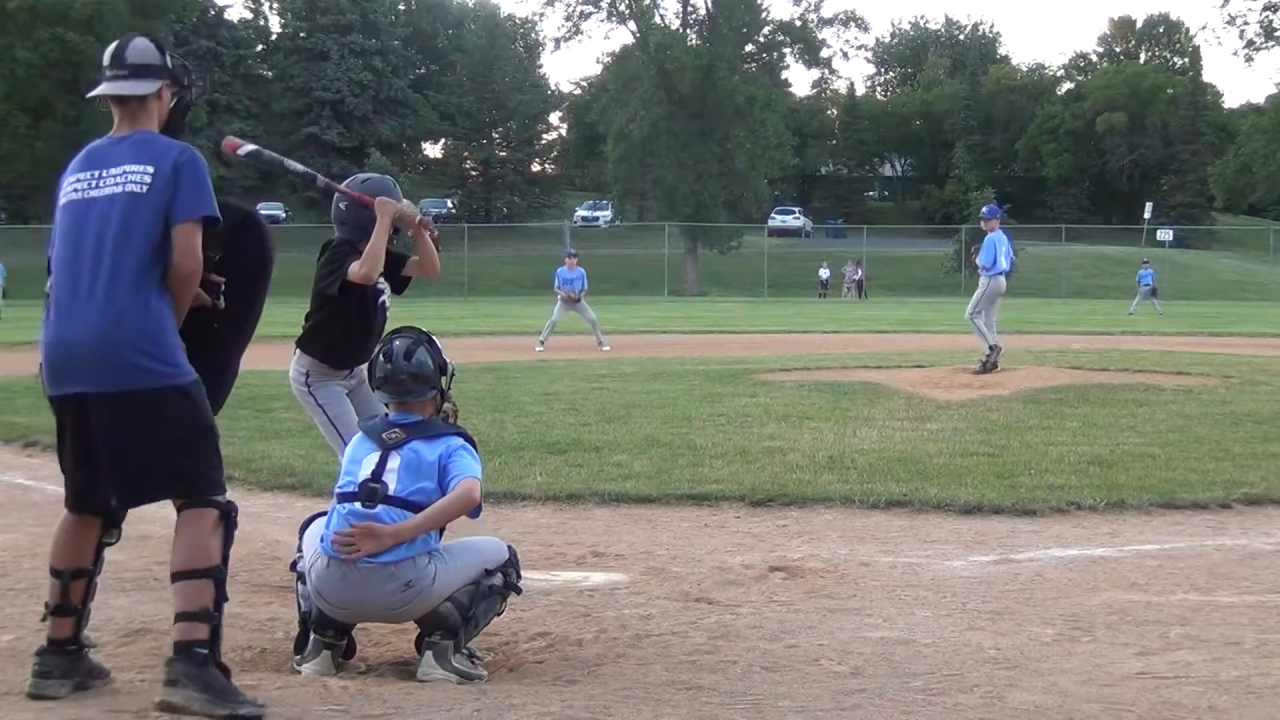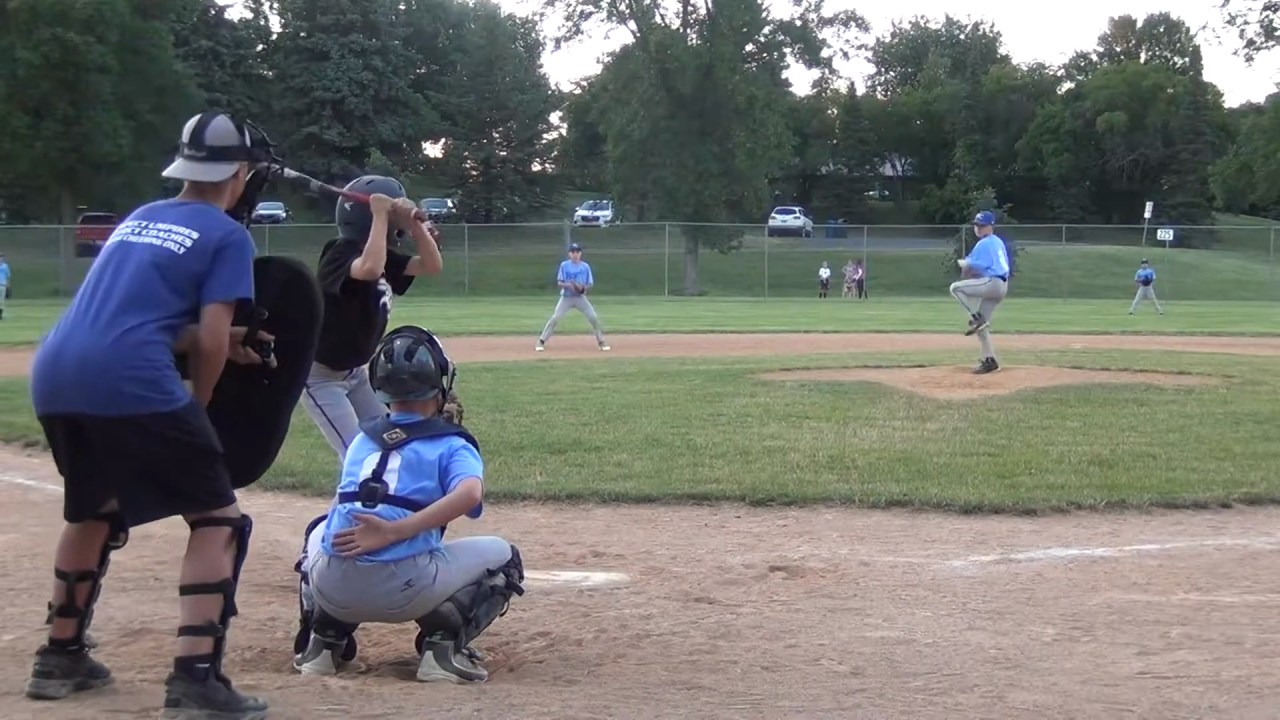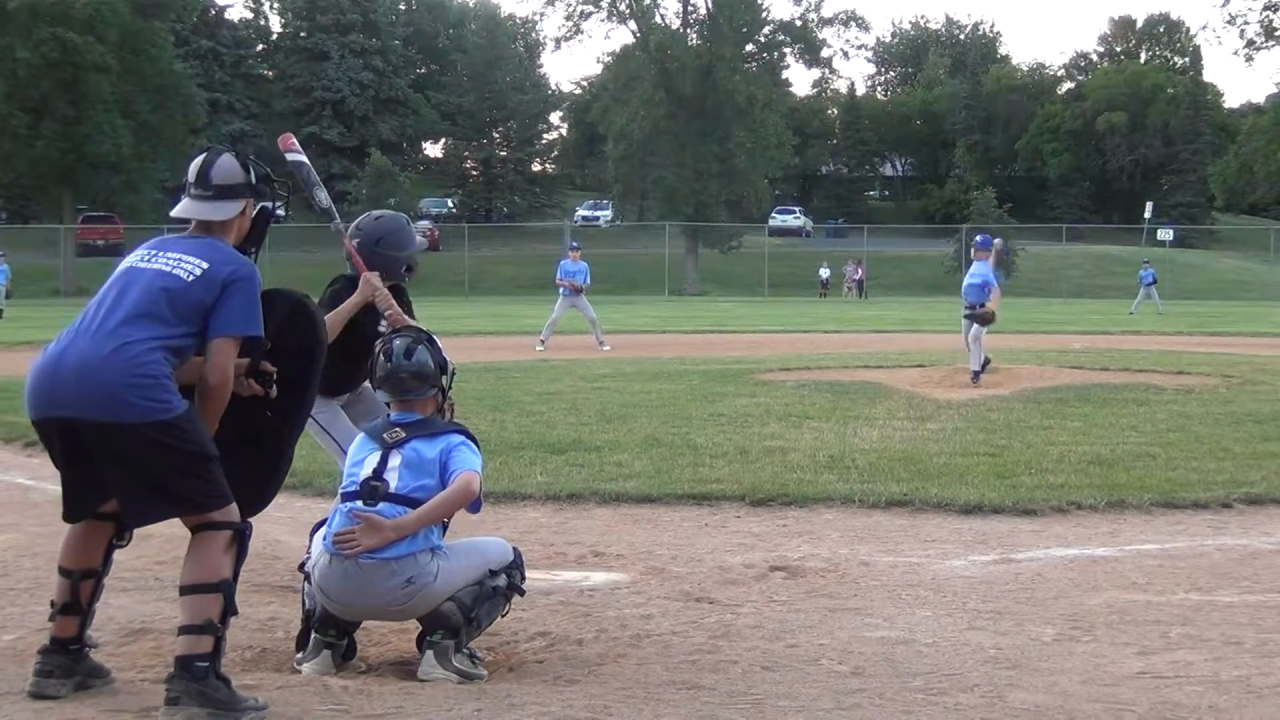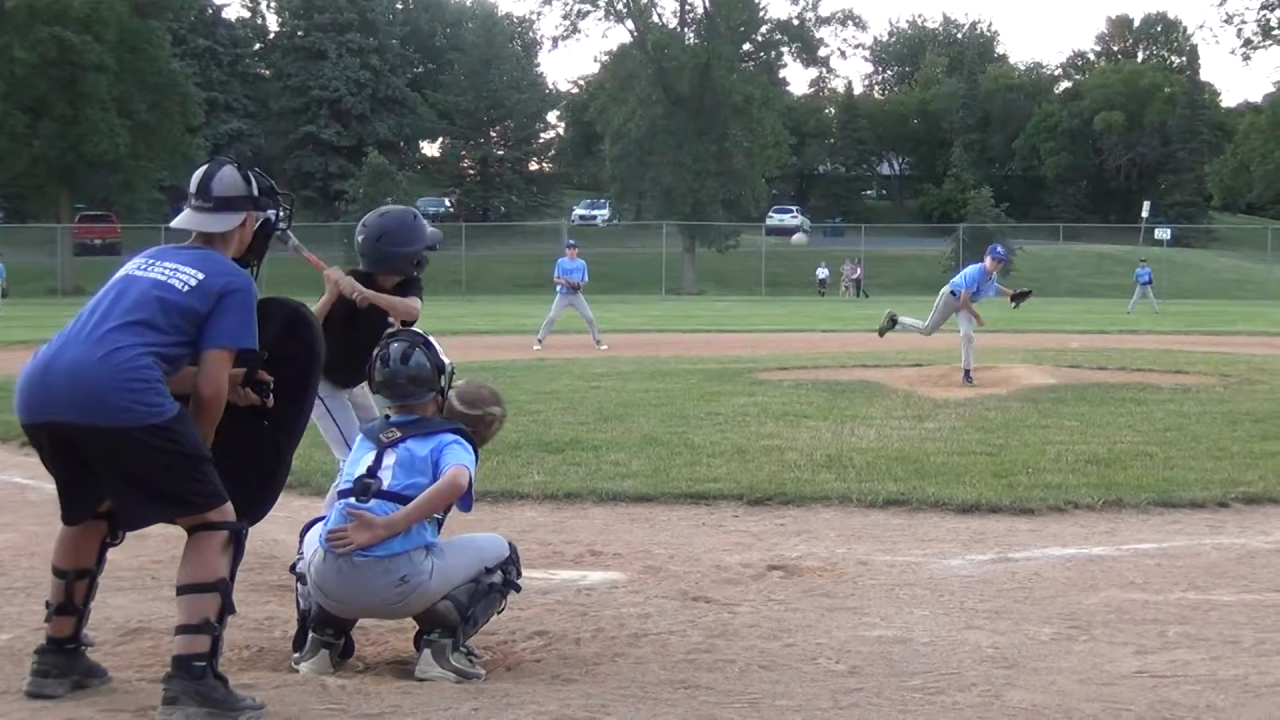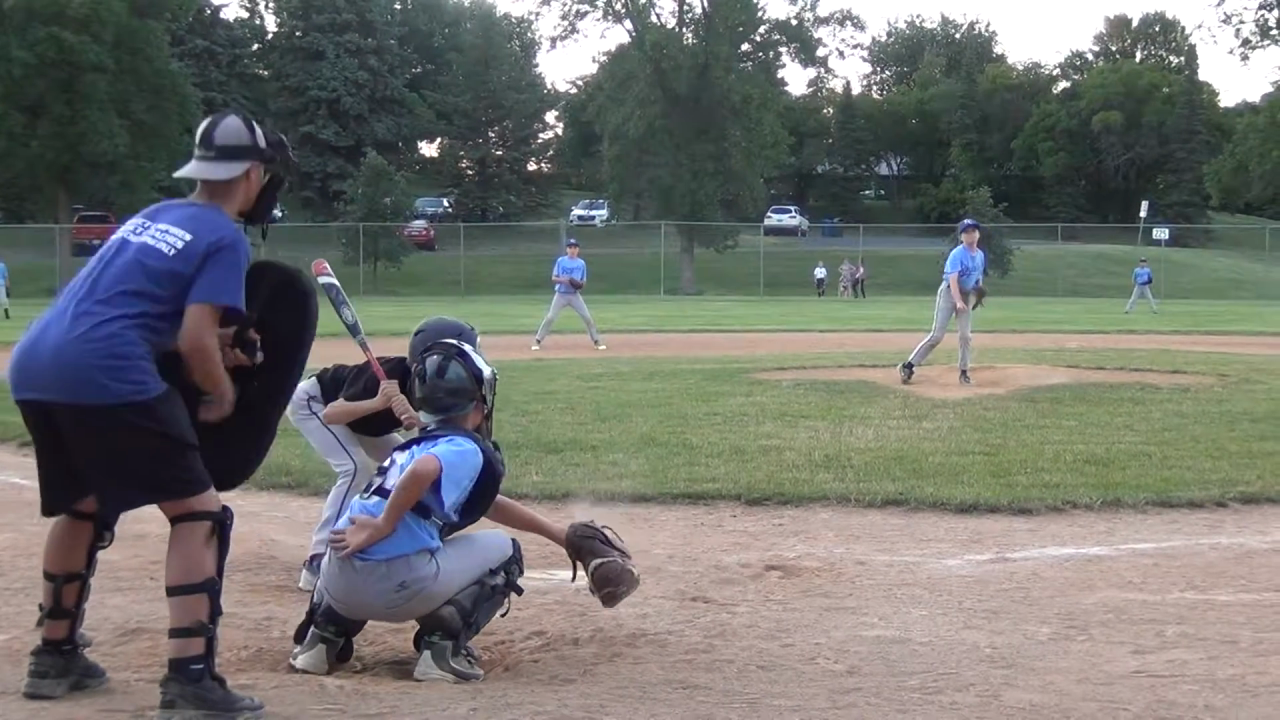
dt=0.5s
person 1, frame 1
left shoulder: (76, 167)
right shoulder: (177, 158)
right elbow: (187, 262)
left hip: (64, 357)
right hip: (139, 358)
left knee: (88, 504)
right knee: (203, 502)
left ankle: (59, 656)
right ankle: (194, 664)
person 1, frame 2
left shoulder: (136, 218)
right shoulder: (227, 235)
right elbow: (210, 339)
left wrist: (219, 343)
right wrist: (194, 406)
left hip: (54, 376)
right hip: (130, 382)
left knee: (96, 508)
right knee: (218, 519)
left ankle: (59, 656)
person 1, frame 3
left shoulder: (147, 252)
right shoulder: (235, 269)
right elbow: (217, 376)
left wrist: (219, 372)
right wrist: (199, 444)
left hip: (49, 387)
right hip: (127, 395)
left knee: (100, 509)
right knee: (219, 522)
left ankle: (61, 656)
person 1, frame 4
left shoulder: (146, 259)
right shoulder: (232, 280)
right elbow: (209, 388)
left wrist: (222, 382)
right wrist: (193, 453)
left hip: (38, 391)
right hip: (118, 399)
left knee: (93, 510)
right knee: (215, 523)
left ankle: (58, 655)
person 1, frame 5
left shoulder: (153, 217)
right shoulder: (224, 236)
right elbow: (195, 343)
left wrist: (212, 344)
right wrist: (222, 394)
left hip: (32, 364)
right hip: (106, 375)
left knee: (82, 507)
right knee: (198, 513)
left ankle: (55, 657)
person 2, frame 1
left shoulder: (360, 439)
right shoulder: (450, 444)
right elbow: (468, 494)
right wrist: (393, 536)
left hip: (330, 590)
right hip: (403, 591)
left knee: (317, 527)
right knee: (501, 557)
left ankle: (321, 642)
right ankle: (443, 645)
person 2, frame 2
left shoulder: (362, 439)
right shoulder: (452, 444)
right elbow: (469, 494)
right wrist: (393, 532)
left hip: (333, 588)
right hip: (404, 589)
left knee: (322, 529)
right knee: (503, 556)
left ankle: (323, 641)
right ankle: (444, 646)
person 2, frame 3
left shoulder: (363, 439)
right shoulder: (452, 441)
right elbow: (467, 487)
right wrist: (394, 530)
left hip: (333, 586)
right hip: (406, 586)
left knee: (324, 534)
right knee: (505, 558)
left ankle: (324, 641)
right ankle: (444, 647)
person 2, frame 4
left shoulder: (366, 438)
right shoulder: (449, 439)
right elbow: (456, 481)
right wrist: (387, 527)
left hip: (330, 584)
right hip: (400, 584)
left knee: (316, 533)
right knee: (500, 553)
left ankle: (322, 641)
right ankle: (442, 645)
person 2, frame 5
left shoulder: (414, 444)
right shoulder: (466, 448)
left elbow: (492, 505)
right elbow: (422, 470)
left wrist: (560, 533)
right wrist: (383, 527)
left hip: (342, 582)
right hip: (401, 588)
right knee: (505, 551)
left ankle: (320, 640)
right ankle: (439, 647)
person 3, frame 1
left shoulder: (381, 255)
right shoulder: (339, 255)
left elbow: (430, 269)
right elbow: (367, 274)
left wrist: (416, 227)
right wrist: (385, 220)
left hip: (352, 371)
right hip: (317, 375)
person 3, frame 2
left shoulder: (382, 256)
right shoulder: (341, 255)
left elbow: (432, 265)
right elbow: (371, 269)
left wrist: (414, 222)
right wrist: (381, 216)
left hip: (354, 371)
right hip: (319, 376)
person 3, frame 3
left shoulder: (394, 292)
right shoulder: (344, 289)
left wrist: (394, 312)
right wrist: (358, 298)
left hip: (353, 388)
right hip: (314, 395)
person 3, frame 4
left shoulder: (407, 285)
right shoulder: (350, 286)
left elbow: (412, 311)
left wrist: (367, 294)
right wrist: (331, 294)
left hip: (351, 383)
right hip: (320, 380)
person 3, frame 5
right shoulder: (390, 376)
right elbow: (331, 414)
left wrist: (413, 419)
right wrist: (378, 403)
left hip: (347, 405)
right hip: (312, 401)
right knee: (355, 467)
right ankle: (318, 562)
